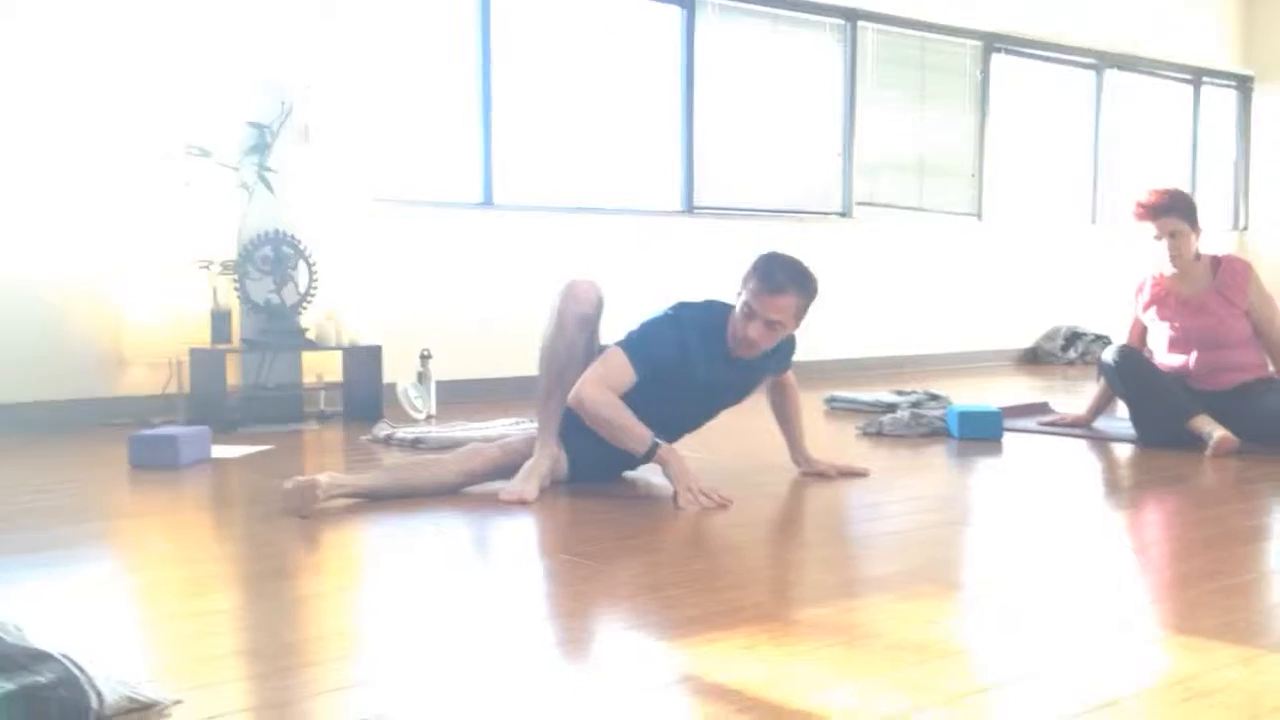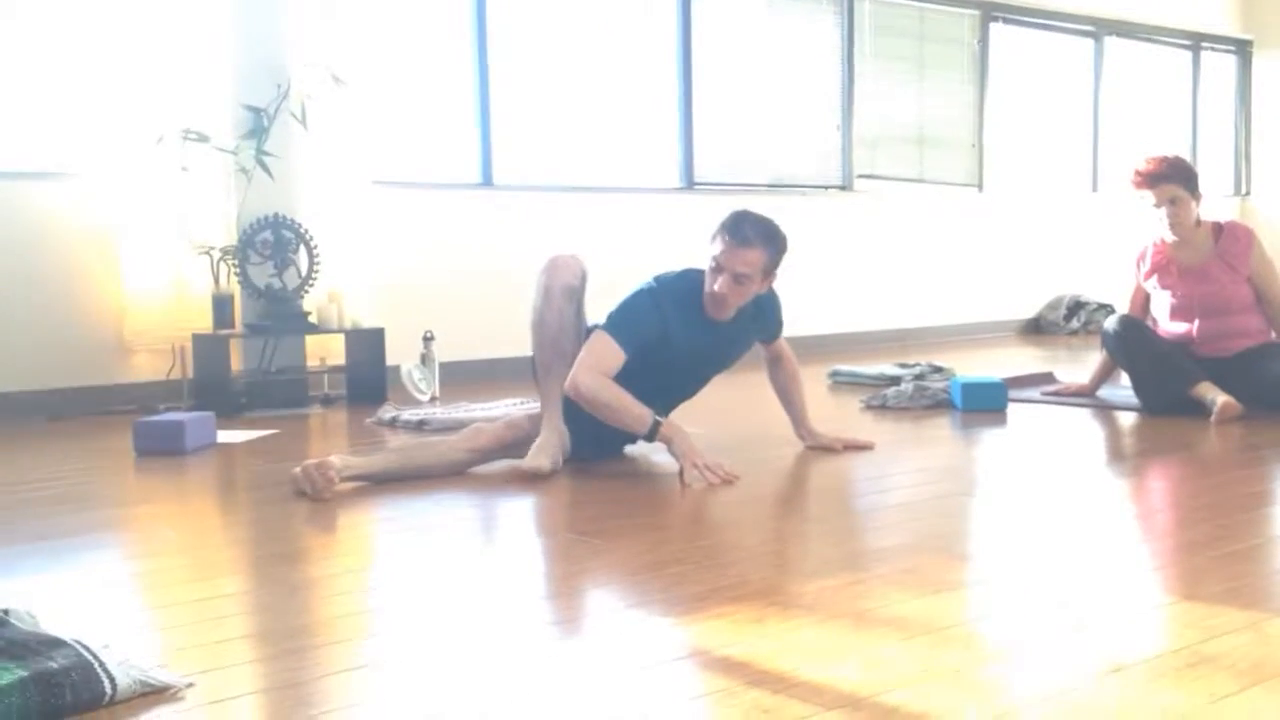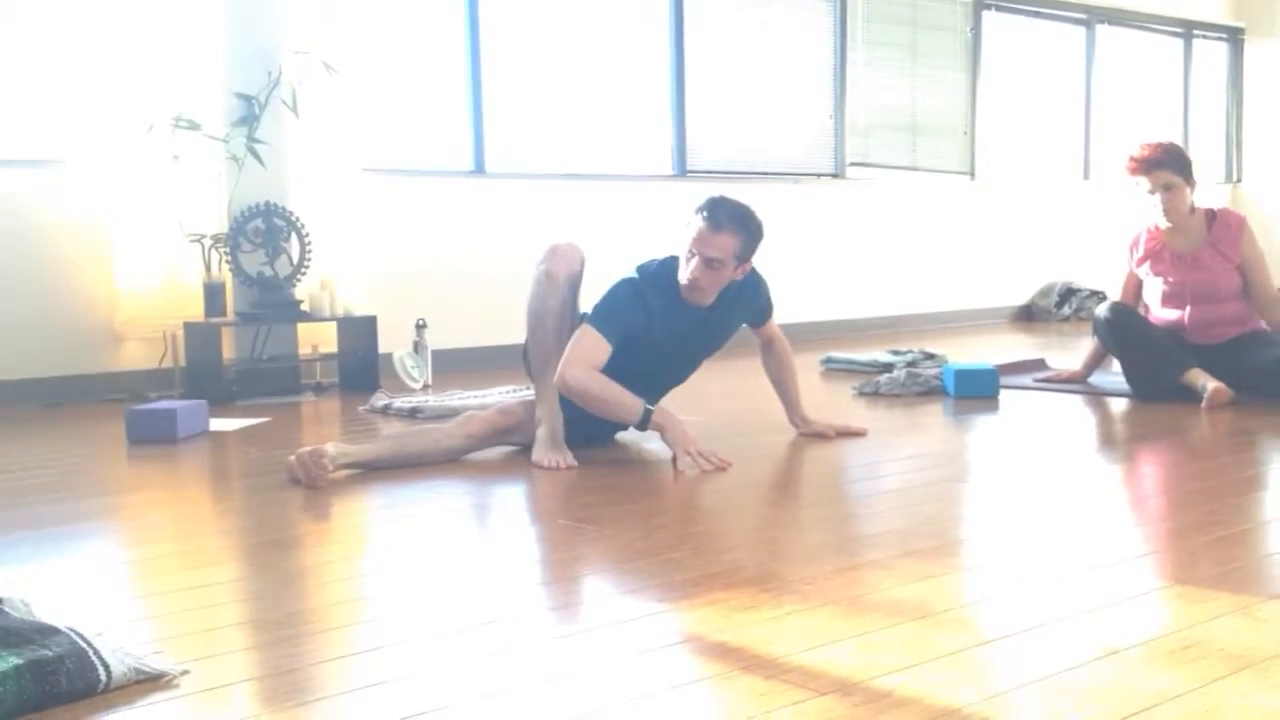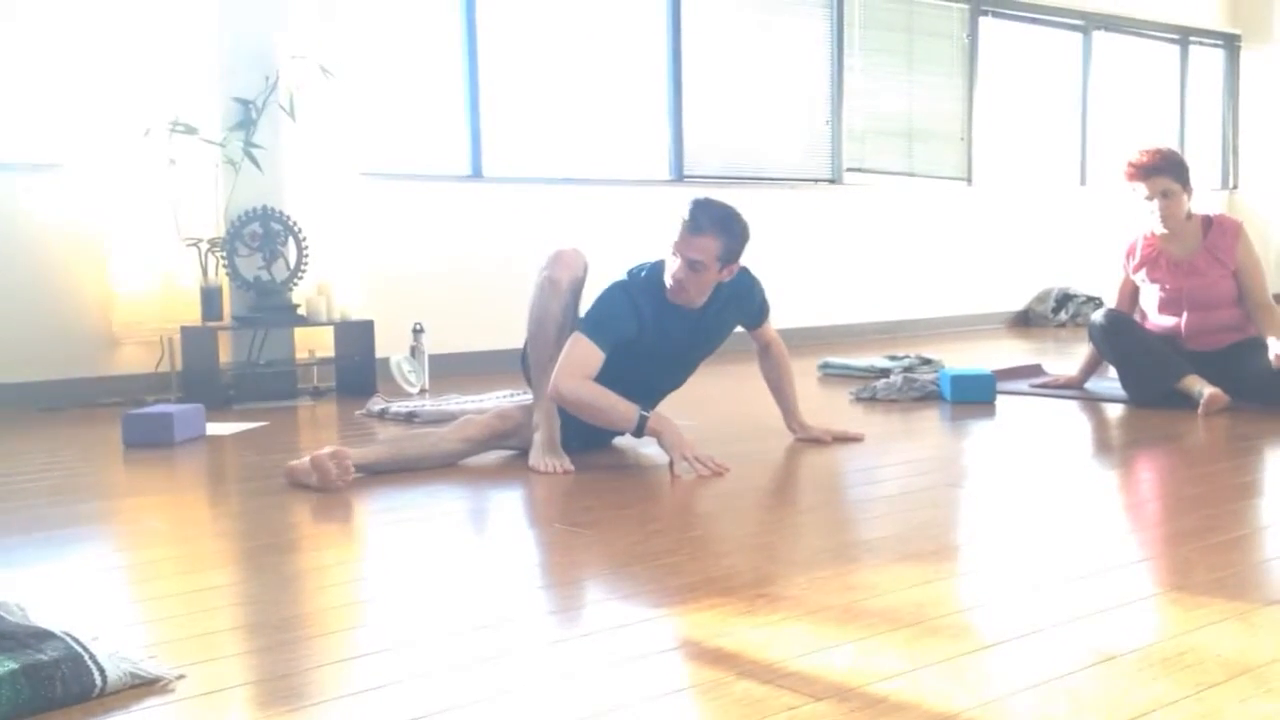
dt=0.5s
person 1, frame 1
left shoulder: (776, 345)
right shoulder: (682, 327)
left elbow: (783, 385)
right elbow: (587, 394)
left wrist: (803, 457)
right wrist: (669, 457)
left hip: (619, 455)
right hip: (585, 422)
left knee: (491, 461)
person 1, frame 2
left shoulder: (762, 308)
right shoulder: (659, 298)
left elbow: (779, 357)
right elbow: (584, 382)
left wrist: (808, 431)
right wrist: (672, 433)
left hip: (611, 433)
right hip: (580, 400)
left knee: (496, 439)
left ankle: (346, 467)
person 1, frame 3
left shoulder: (748, 290)
right shoulder: (640, 290)
left elbow: (773, 342)
right elbow: (573, 375)
left wrist: (800, 417)
right wrist: (663, 420)
left hip: (610, 414)
right hip: (567, 381)
left knee: (492, 426)
left ankle: (343, 454)
right ankle: (549, 422)
person 1, frame 4
left shoulder: (740, 291)
right shoulder: (631, 295)
left elbow: (770, 345)
right elbow: (568, 384)
left wrist: (797, 423)
right wrist: (660, 426)
left hip: (607, 419)
right hip: (561, 389)
left knee: (492, 430)
left ankle: (346, 462)
right ankle: (545, 428)
person 2, frame 1
left shoulder: (1237, 274)
right shoulder: (1148, 291)
right elbow: (1123, 367)
right wrist: (1089, 415)
left hip: (1243, 396)
right hip: (1178, 401)
right knee: (1114, 356)
right ankle: (1207, 430)
person 2, frame 2
left shoulder: (1239, 240)
right shoulder: (1149, 259)
right elbow: (1125, 336)
right wrist: (1092, 385)
left hip: (1247, 361)
right hip: (1180, 369)
right knee: (1116, 326)
right ankle: (1211, 396)
person 2, frame 3
left shoulder: (1231, 228)
right shoulder: (1142, 246)
right elbow: (1116, 322)
right wrist: (1084, 370)
left hip: (1237, 348)
right hip: (1169, 354)
right knee: (1107, 314)
right ankle: (1201, 382)
person 2, frame 4
left shoulder: (1228, 234)
right shoulder: (1138, 252)
right elbow: (1111, 329)
right wrist: (1080, 376)
left hip: (1232, 355)
right hip: (1164, 362)
right knee: (1102, 321)
right ankle: (1198, 388)
